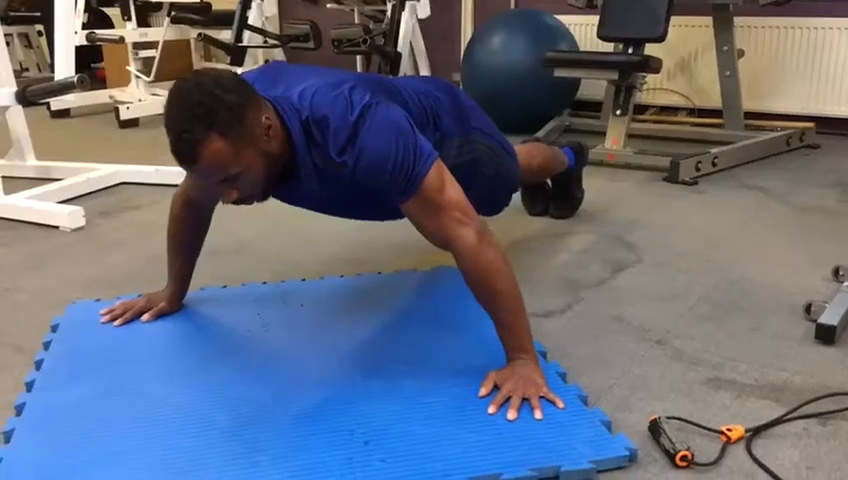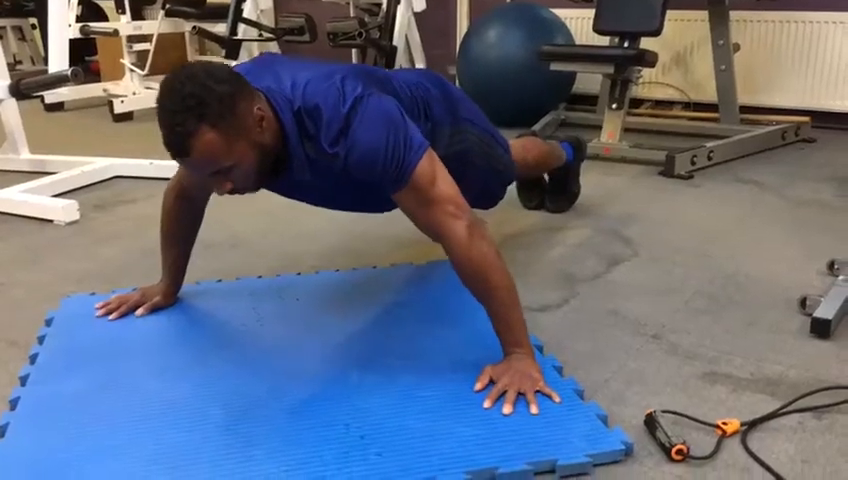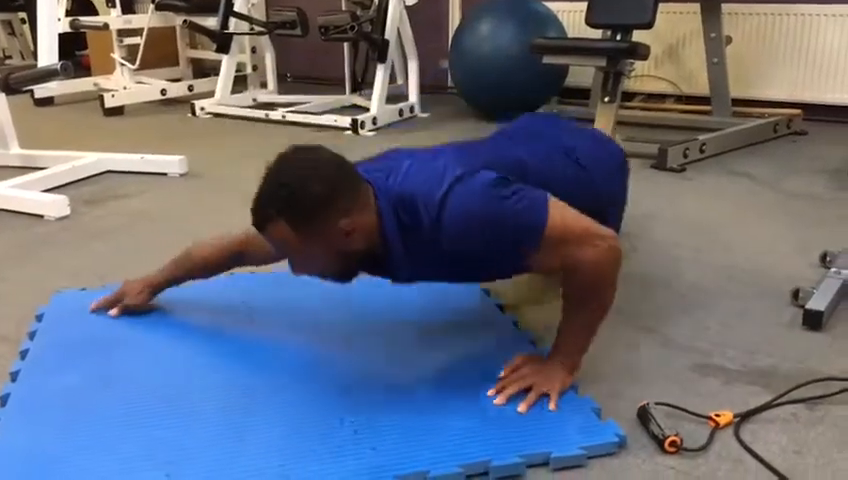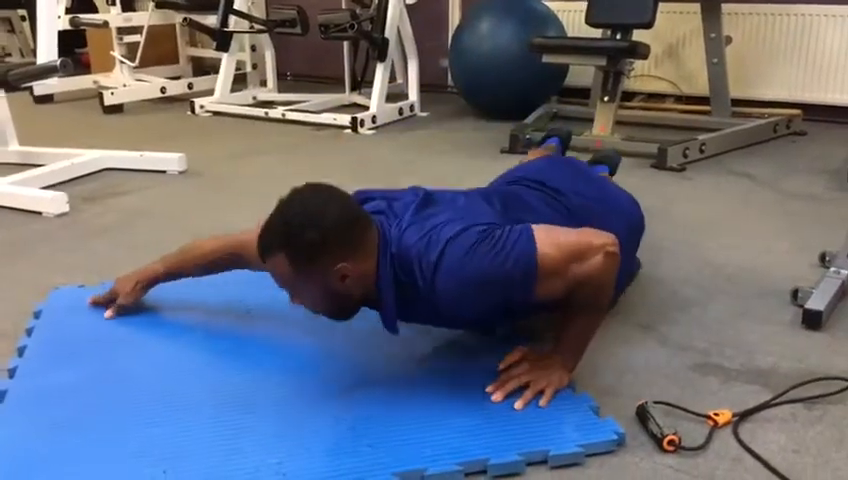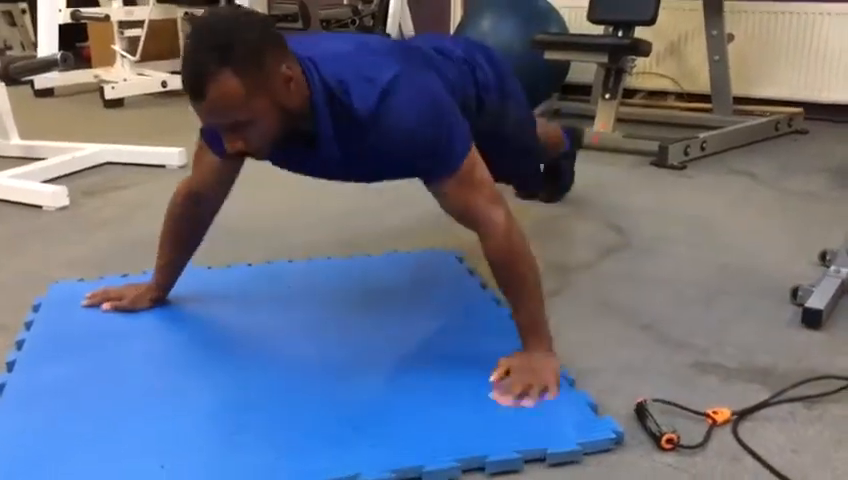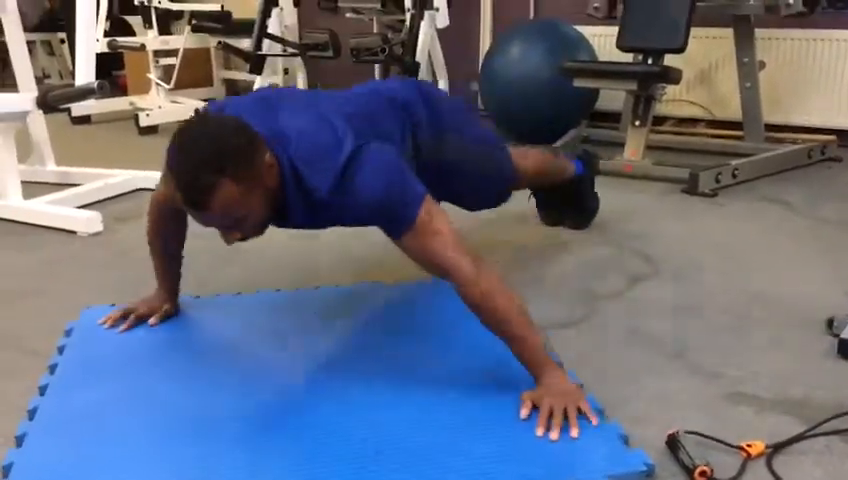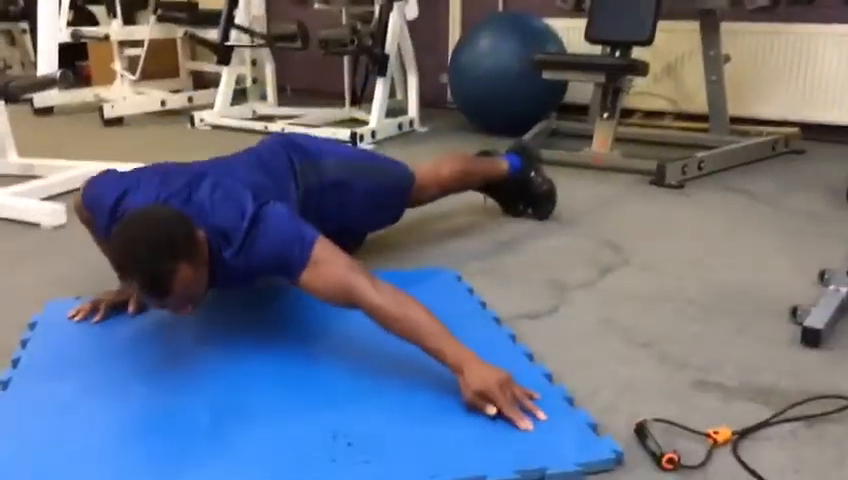
dt=0.7s
person 1, frame 1
left shoulder: (359, 133)
right shoulder: (224, 124)
left elbow: (467, 237)
right elbow: (191, 201)
left wrist: (522, 360)
right wrist: (174, 291)
left hip: (447, 131)
right hip: (402, 143)
left knee: (508, 174)
right knee: (510, 171)
left ankle: (565, 160)
right ankle: (551, 170)
person 1, frame 2
left shoulder: (351, 125)
right shoulder: (217, 120)
left elbow: (459, 231)
right elbow: (183, 193)
left wrist: (519, 355)
right wrist: (168, 285)
left hip: (435, 121)
left knee: (499, 170)
left ankle: (562, 155)
right ankle: (537, 168)
person 1, frame 3
left shoulder: (458, 218)
right shoulder: (351, 204)
left elbow: (602, 247)
right elbow: (240, 243)
left wrist: (562, 362)
right wrist: (154, 282)
left hip: (583, 166)
right hip: (516, 148)
person 1, frame 4
left shoulder: (453, 272)
right shoulder: (356, 226)
left elbow: (599, 251)
right elbow: (237, 245)
left wrist: (560, 359)
right wrist: (148, 274)
left hip: (600, 218)
right hip: (526, 195)
left ankle: (599, 170)
right ankle: (550, 147)
person 1, frame 5
left shoulder: (394, 104)
right shoulder: (239, 92)
left elbow: (492, 221)
right elbow: (197, 196)
left wrist: (536, 348)
right wrist: (157, 287)
left hip: (473, 84)
left knee: (520, 157)
left ankle: (561, 145)
right ankle: (549, 153)
person 1, frame 6
left shoulder: (347, 173)
right shoulder: (215, 153)
left elbow: (463, 268)
right elbow: (165, 207)
left wrist: (548, 374)
right wrist: (166, 292)
left hip: (415, 121)
right hip: (361, 113)
left knee: (507, 174)
left ankle: (575, 171)
person 1, frame 7
left shoulder: (251, 236)
right shoulder: (117, 206)
left elbow: (366, 291)
right elbow: (85, 197)
left wrist: (469, 365)
right wrist: (128, 283)
left hip: (308, 175)
right hip: (265, 166)
left knee: (421, 185)
left ankle: (509, 166)
